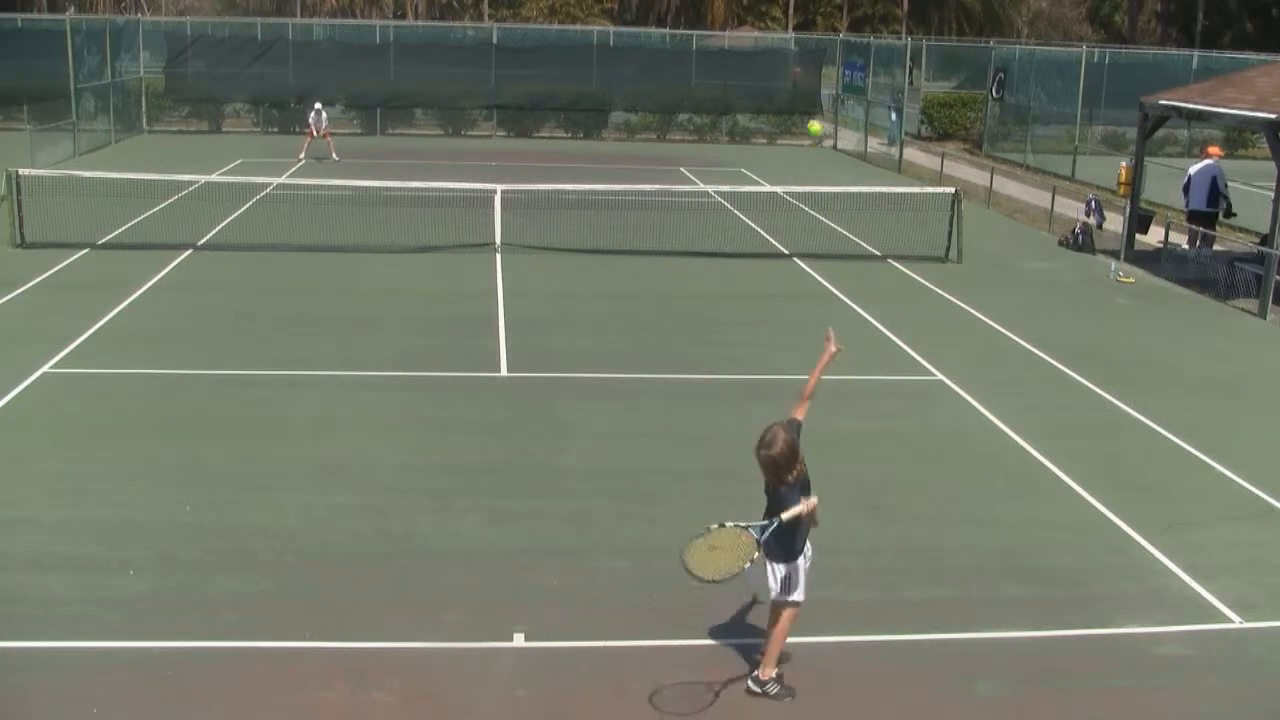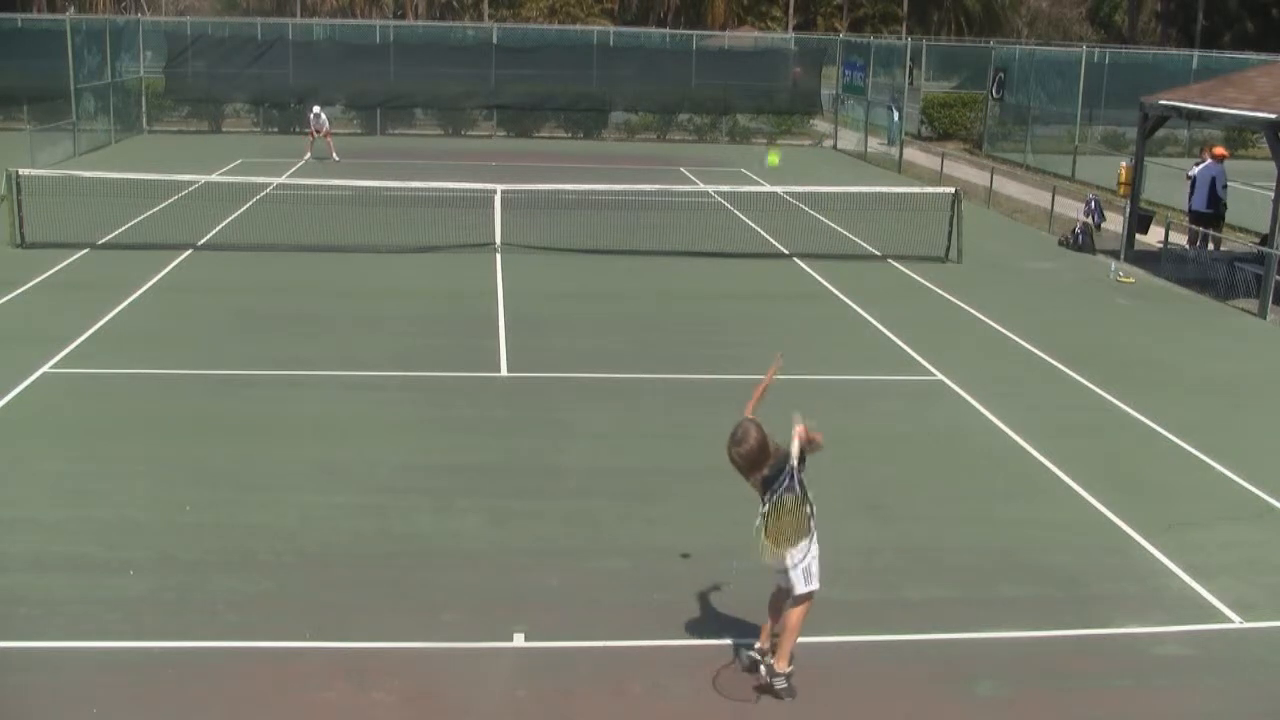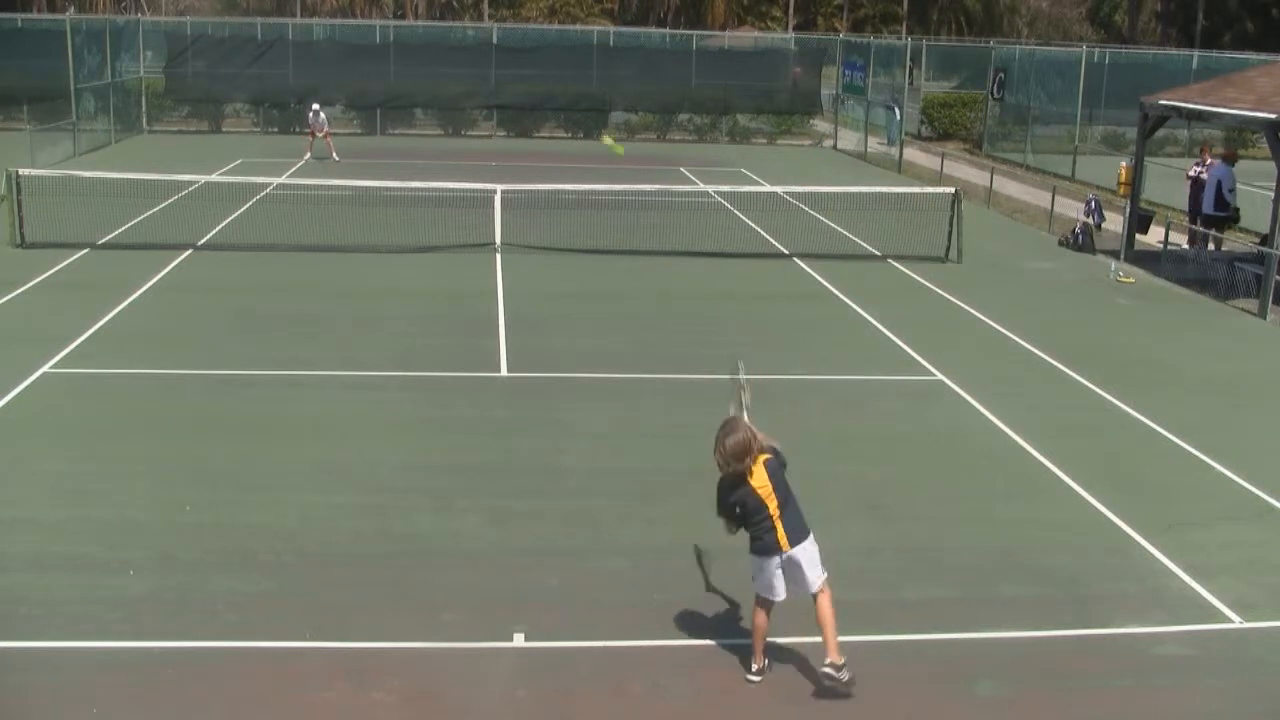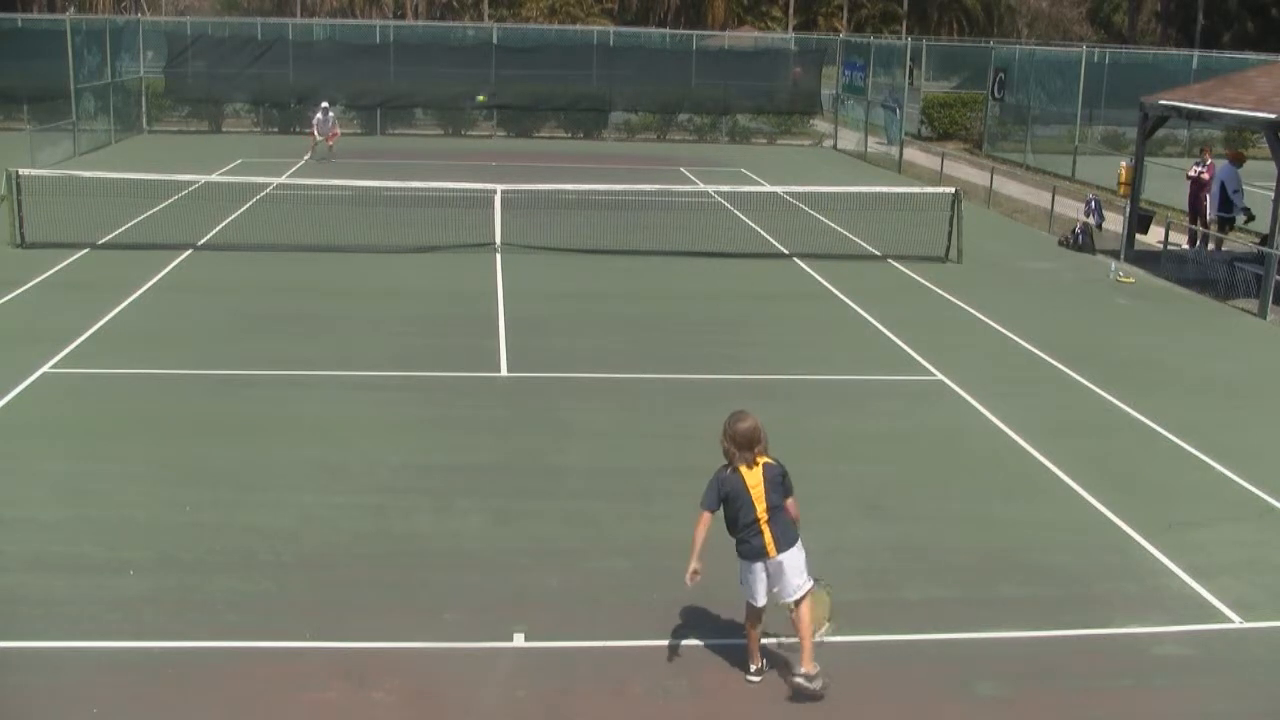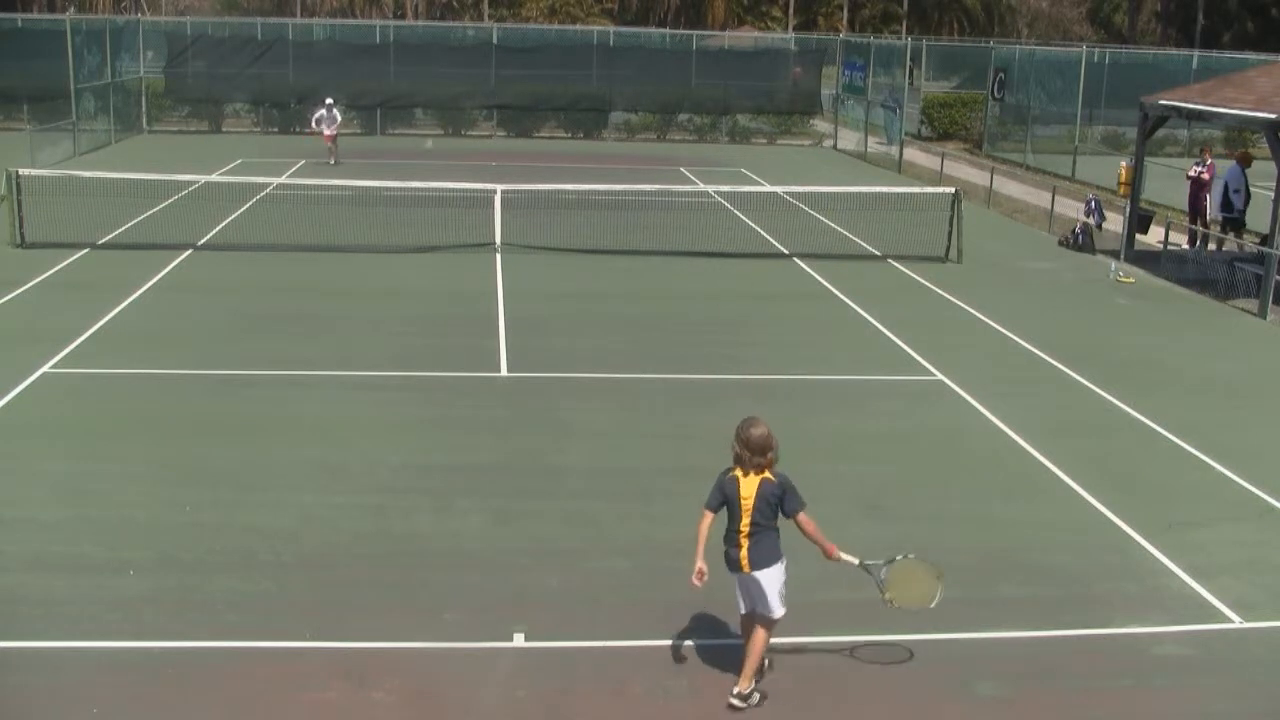
dt=0.3s
person 1, frame 1
left shoulder: (785, 441)
right shoulder: (786, 488)
left elbow: (805, 398)
right elbow: (806, 519)
left wrist: (826, 358)
right wrist: (808, 509)
left hip: (787, 543)
right hip: (784, 551)
left knee: (784, 602)
right knee: (787, 606)
left ankle: (770, 649)
right ankle: (763, 674)
person 1, frame 2
left shoulder: (748, 458)
right shoulder: (781, 463)
left elbow: (748, 414)
right elbow: (816, 443)
left wrist: (766, 379)
right wrist: (803, 435)
left knee: (783, 591)
right knee: (801, 599)
left ankle: (763, 648)
right ankle: (779, 668)
person 1, frame 3
left shoulder: (727, 485)
right shoulder: (772, 459)
left elbow: (731, 526)
right wrist: (754, 433)
left hip: (763, 550)
right hip: (798, 540)
left knee: (763, 601)
right knee: (822, 593)
left ankle: (756, 664)
right ankle: (834, 661)
person 1, frame 4
left shoulder: (722, 478)
right shoulder: (775, 468)
left elbow: (704, 520)
right elbow: (791, 508)
left wrist: (695, 559)
right wrist: (794, 533)
left hip: (749, 552)
right hip: (785, 546)
left knee: (755, 607)
right knee: (802, 599)
left ankle: (755, 664)
right ankle: (807, 668)
person 1, frame 5
left shoulder: (726, 479)
right shoulder: (778, 483)
left elbow: (705, 519)
right elbow: (802, 521)
left wrist: (699, 559)
right wrist: (827, 547)
left hip: (735, 559)
right hip: (767, 562)
left knee: (748, 615)
right knee: (765, 621)
left ankle: (756, 665)
right ankle: (743, 688)
